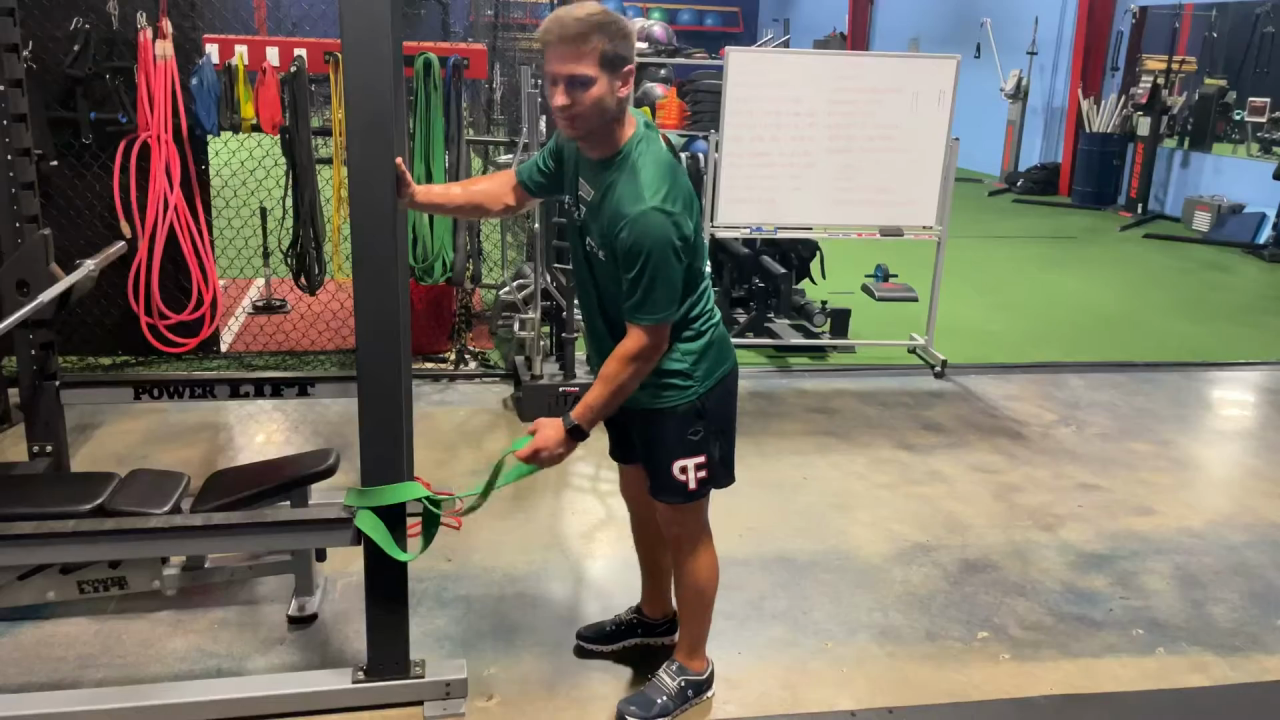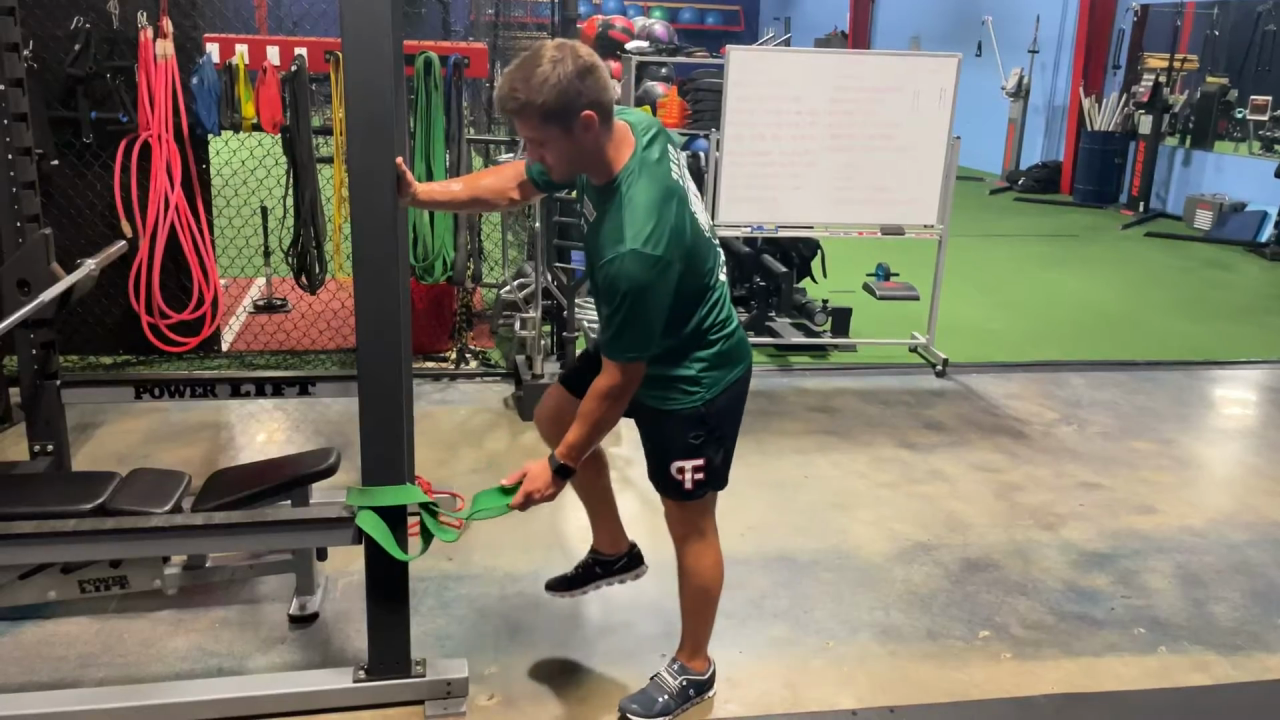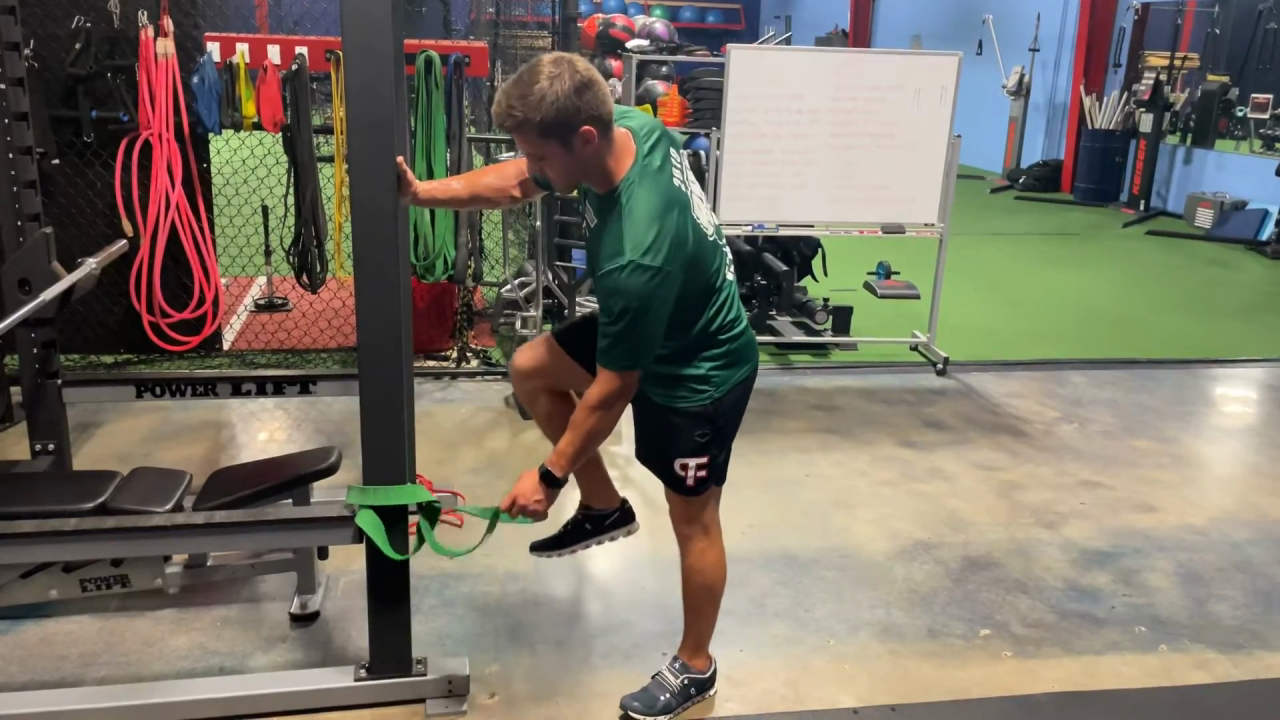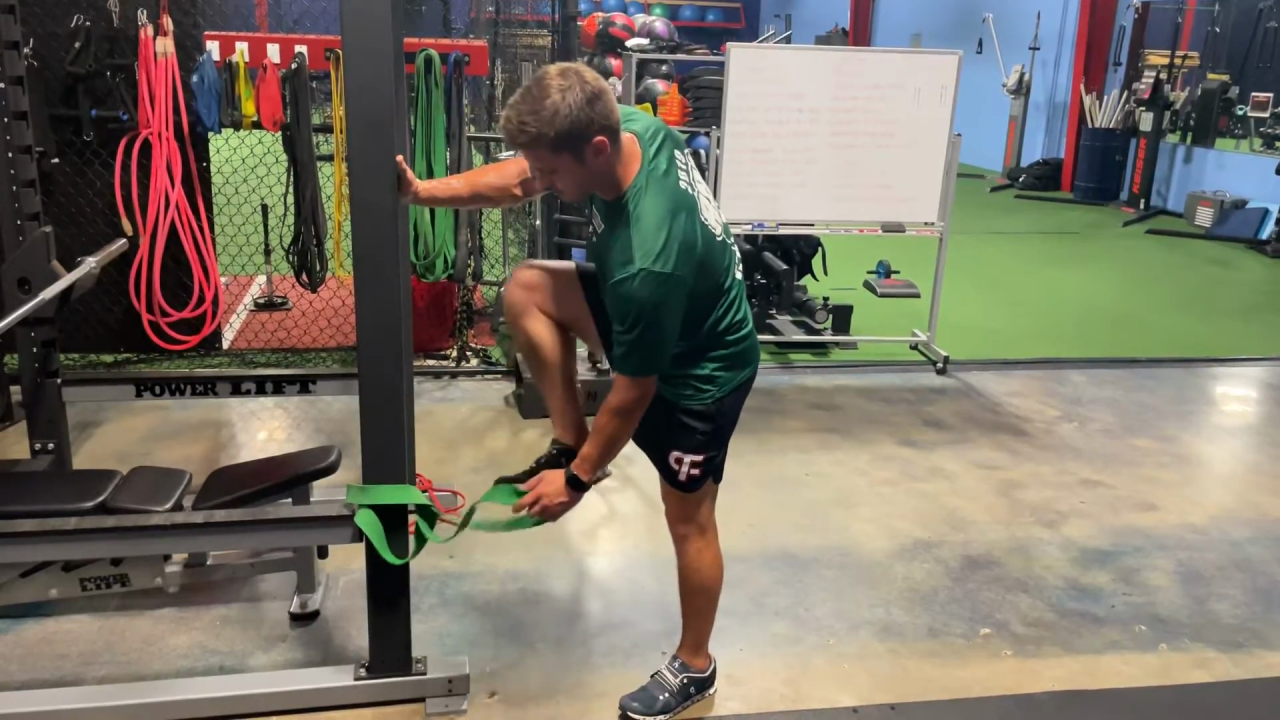
dt=0.4s
person 1, frame 1
left shoulder: (647, 210)
right shoulder: (581, 141)
left elbow: (647, 343)
right elbow: (509, 190)
left wrist: (572, 427)
right wrist: (418, 196)
left hip: (681, 381)
right hip: (630, 368)
left knee: (681, 520)
right knee: (639, 498)
right ankle: (655, 613)
person 1, frame 2
left shoulder: (634, 248)
right shoulder: (627, 126)
left elbow: (620, 380)
right elbow: (515, 185)
left wrist: (559, 466)
right wrist: (421, 194)
left hip: (695, 376)
right hip: (648, 343)
left knee: (687, 521)
right knee: (551, 417)
right ankle: (613, 550)
person 1, frame 3
left shoulder: (635, 258)
right shoulder: (629, 127)
left elbow: (613, 389)
right elbow: (516, 184)
left wrist: (550, 476)
right wrist: (424, 192)
left hip: (700, 371)
right hip: (654, 331)
left knee: (692, 519)
right knee: (529, 369)
left ankle: (695, 666)
right ankle: (604, 507)
person 1, frame 4
left shoulder: (647, 264)
right shoulder: (631, 129)
left elbow: (631, 393)
right elbow: (516, 182)
left wrist: (577, 480)
right wrist: (423, 191)
left hip: (700, 368)
right hip: (658, 323)
left knee: (687, 518)
right knee: (525, 289)
left ankle: (694, 666)
right ankle: (568, 442)
